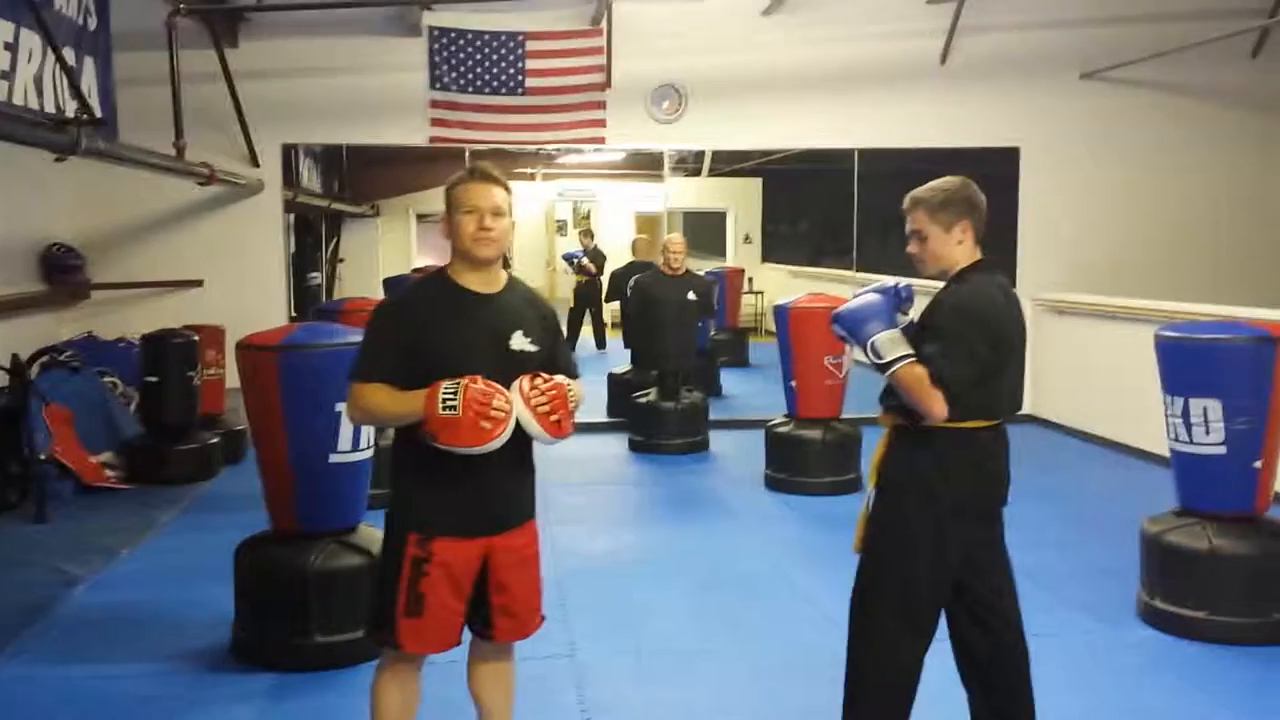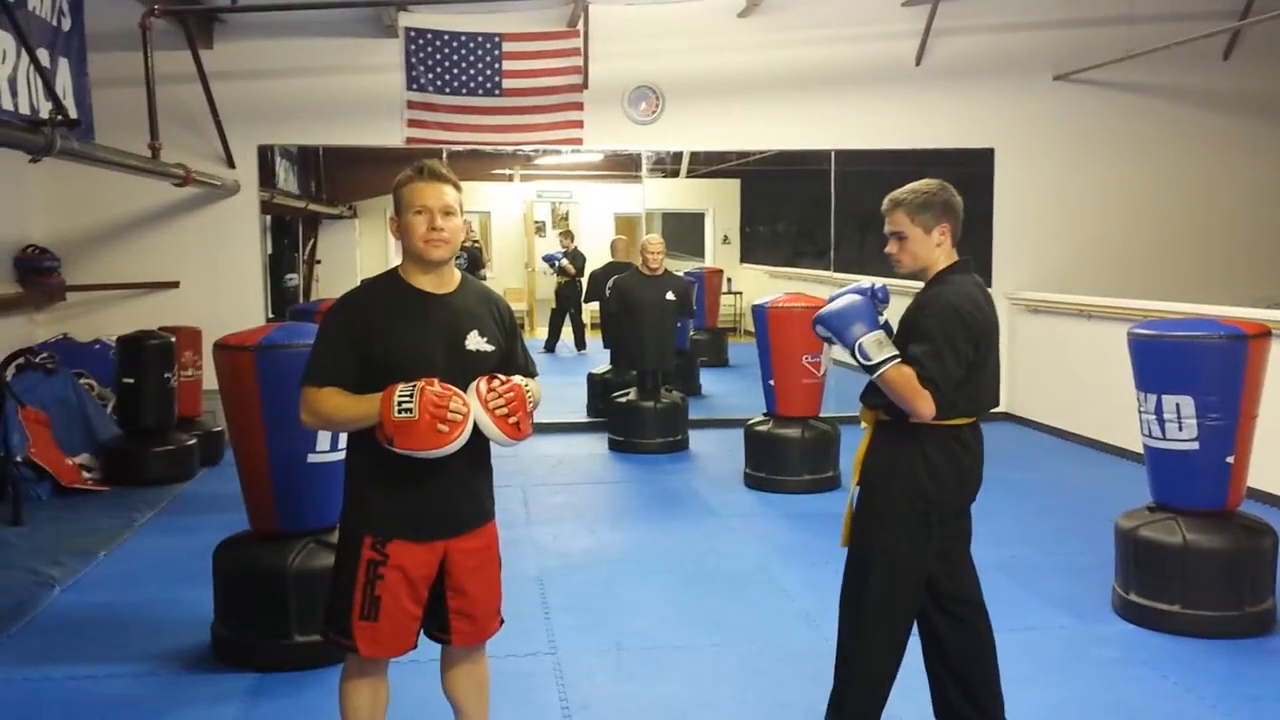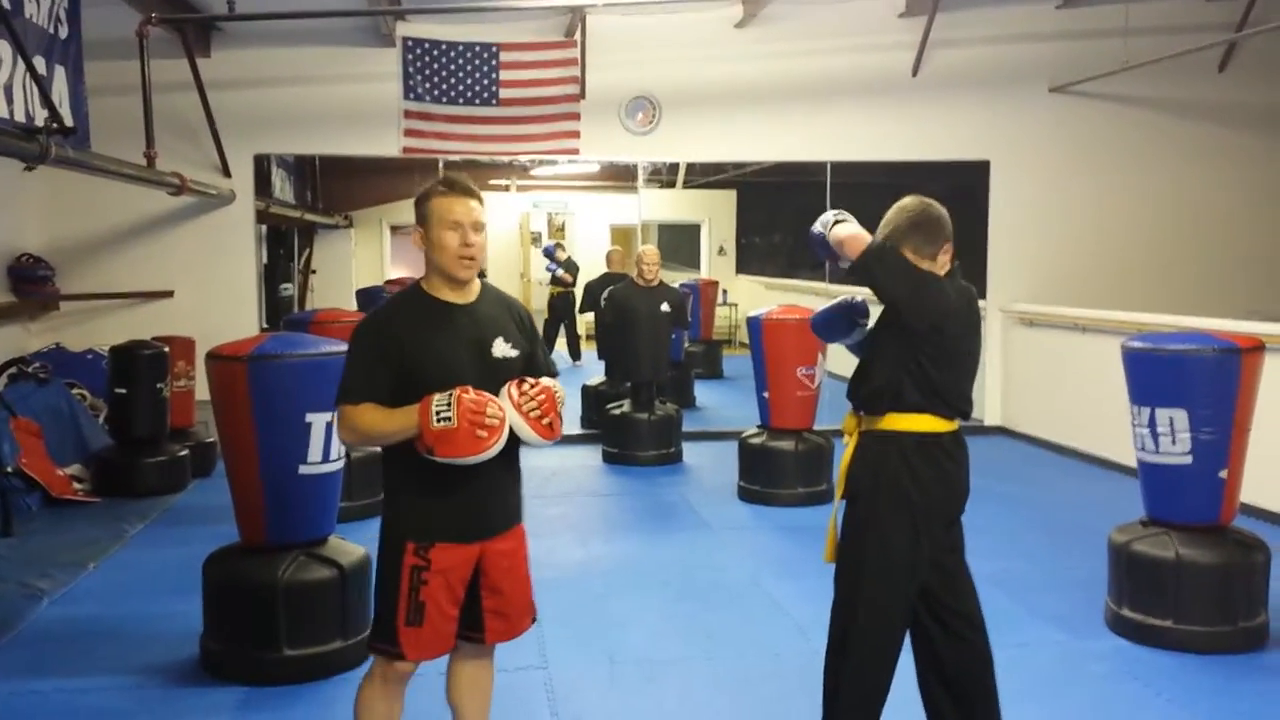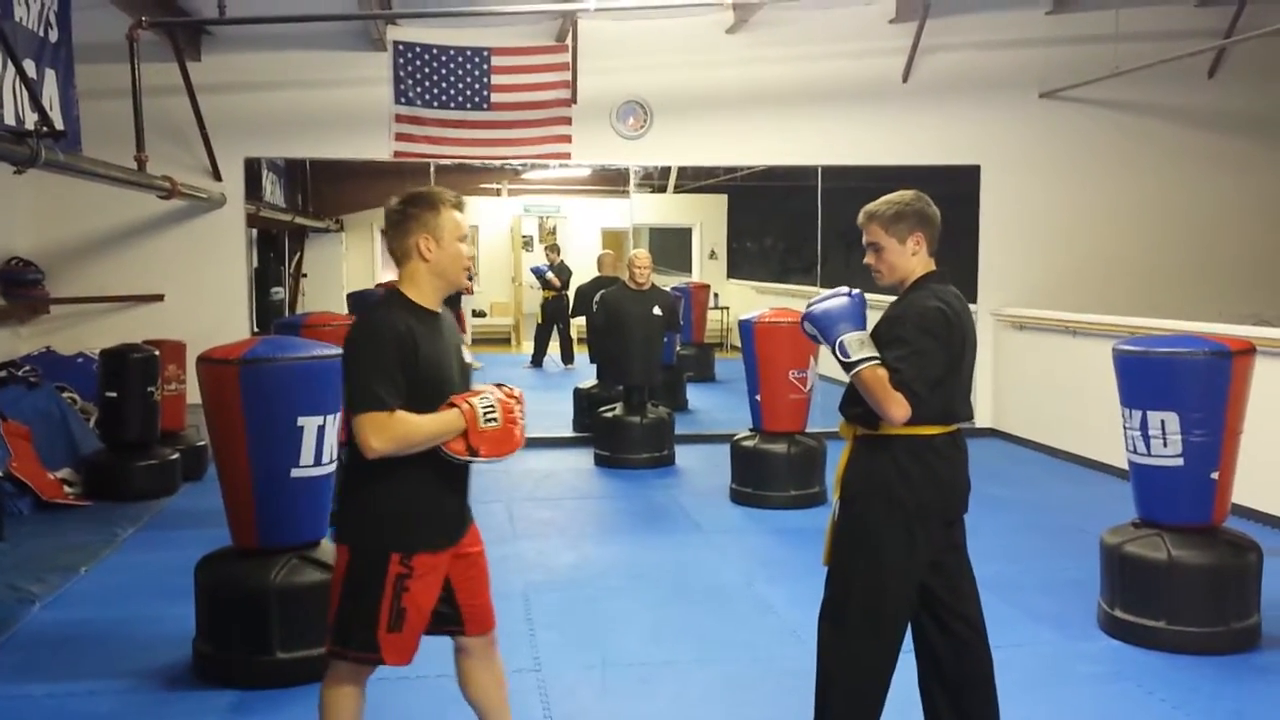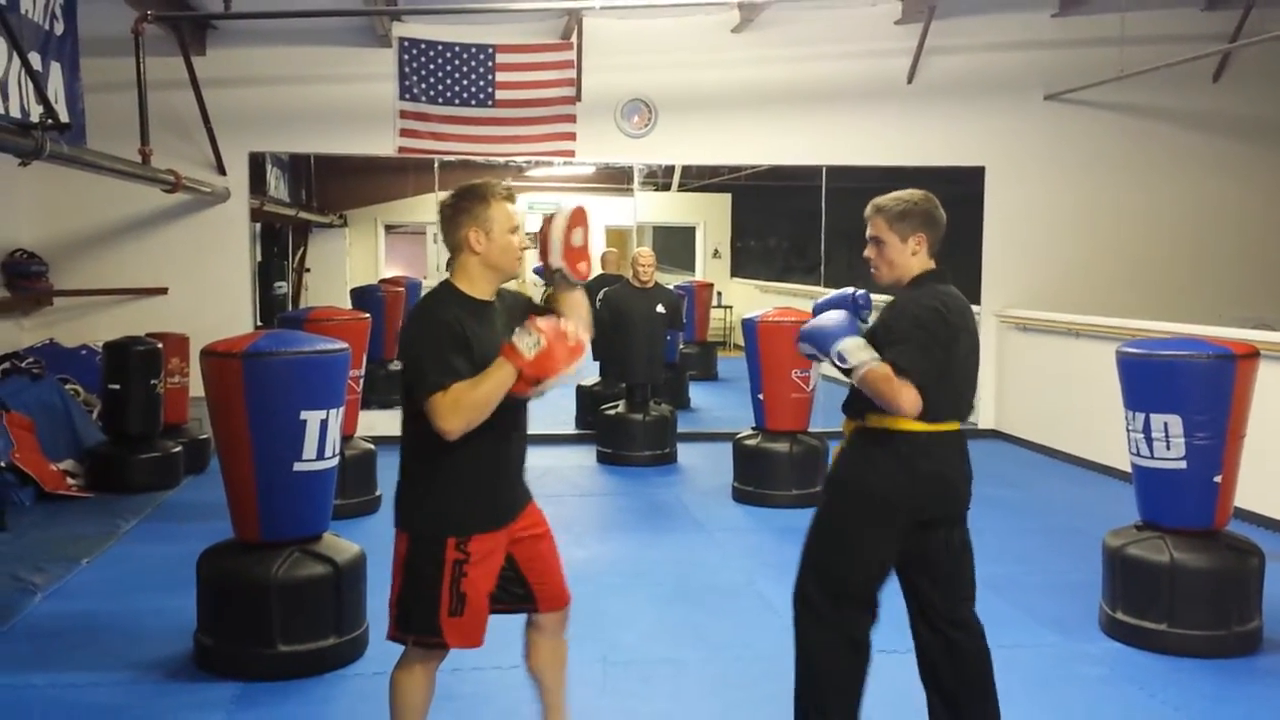
dt=1s
person 1, frame 1
left shoulder: (534, 308)
right shoulder: (409, 306)
left elbow: (566, 387)
right elbow: (362, 403)
left wrist: (564, 398)
right wrist: (431, 401)
left hip: (510, 511)
right hip: (430, 515)
left knee: (498, 638)
right knee: (406, 647)
person 1, frame 2
left shoulder: (490, 306)
right shoulder: (359, 308)
left elbow: (525, 385)
right elbow: (314, 407)
left wrist: (522, 397)
right wrist: (386, 404)
left hip: (471, 514)
right hip: (386, 519)
left knee: (468, 640)
right knee: (369, 650)
person 1, frame 3
left shoulder: (510, 312)
right shoulder: (388, 323)
left elbow: (546, 388)
right elbow: (352, 424)
left wrist: (545, 400)
right wrist: (424, 415)
left hip: (498, 518)
right hip: (423, 526)
left knee: (478, 643)
right knee: (398, 659)
person 1, frame 4
left shoulder: (442, 319)
right shoulder: (381, 329)
right elbow: (378, 436)
left wrist: (491, 406)
right wrist: (468, 417)
left hip: (450, 522)
right hip: (387, 532)
left knee: (478, 637)
right knee: (355, 661)
person 1, frame 5
left shoulder: (511, 304)
right shoulder: (434, 320)
left elbow: (573, 336)
right elbow: (452, 417)
left wrist: (565, 272)
right wrist: (516, 357)
left hip: (510, 502)
right hip: (446, 517)
left knee: (550, 611)
right knee: (428, 646)
person 2, frame 1
left shoulder: (964, 303)
right shoulder: (991, 292)
left elbow: (935, 402)
left wrist: (882, 338)
right wrist: (896, 325)
left hip: (936, 470)
right hip: (971, 465)
left knee: (889, 611)
right knee: (983, 606)
person 2, frame 2
left shoulder: (947, 304)
right shoulder: (961, 292)
left elbow: (922, 401)
left wrist: (866, 340)
right wrist: (871, 327)
left hip: (917, 466)
right hip: (940, 463)
left knee: (876, 605)
right knee: (948, 597)
person 2, frame 3
left shoulder: (940, 300)
right shoulder: (944, 300)
left elbow: (851, 243)
right elbow: (900, 362)
left wrist: (834, 223)
right wrist: (854, 333)
left hip: (903, 467)
right hip: (924, 463)
left knee: (867, 610)
right knee: (942, 602)
person 2, frame 4
left shoulder: (922, 312)
right shoulder: (942, 302)
left elbow: (895, 405)
left wrist: (848, 339)
right wrist: (847, 332)
left hip: (898, 476)
right hip: (930, 471)
left knee: (858, 619)
right knee: (947, 612)
person 2, frame 5
left shoulder: (916, 309)
right shoulder: (948, 303)
left elbow: (905, 397)
left wrist: (846, 347)
right wrist: (857, 330)
left hip: (887, 468)
right hip: (939, 467)
left knee: (829, 604)
right knee: (947, 609)
